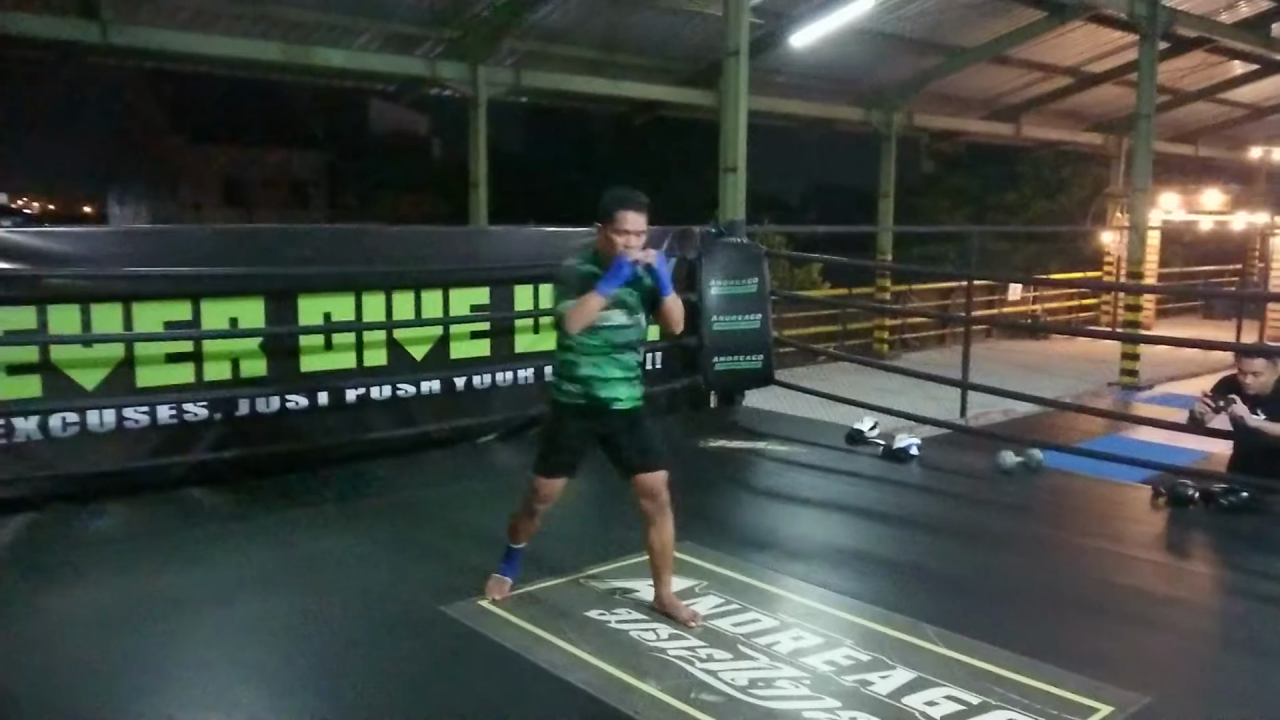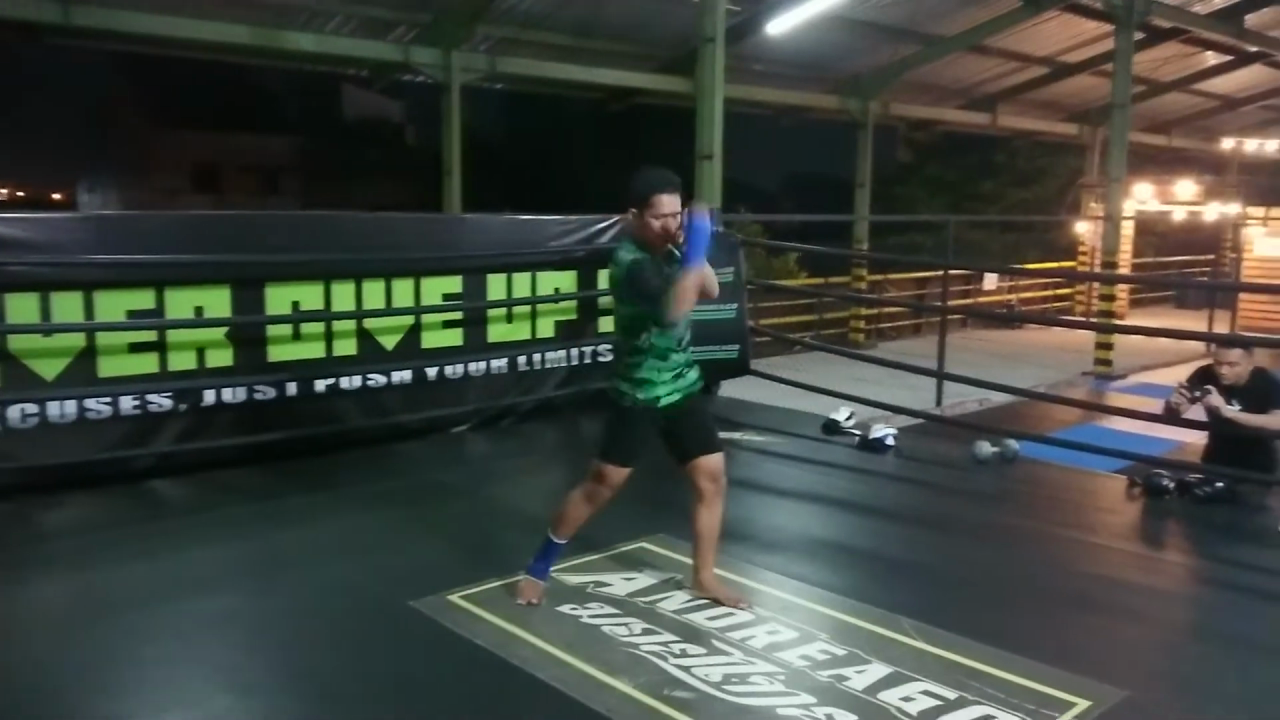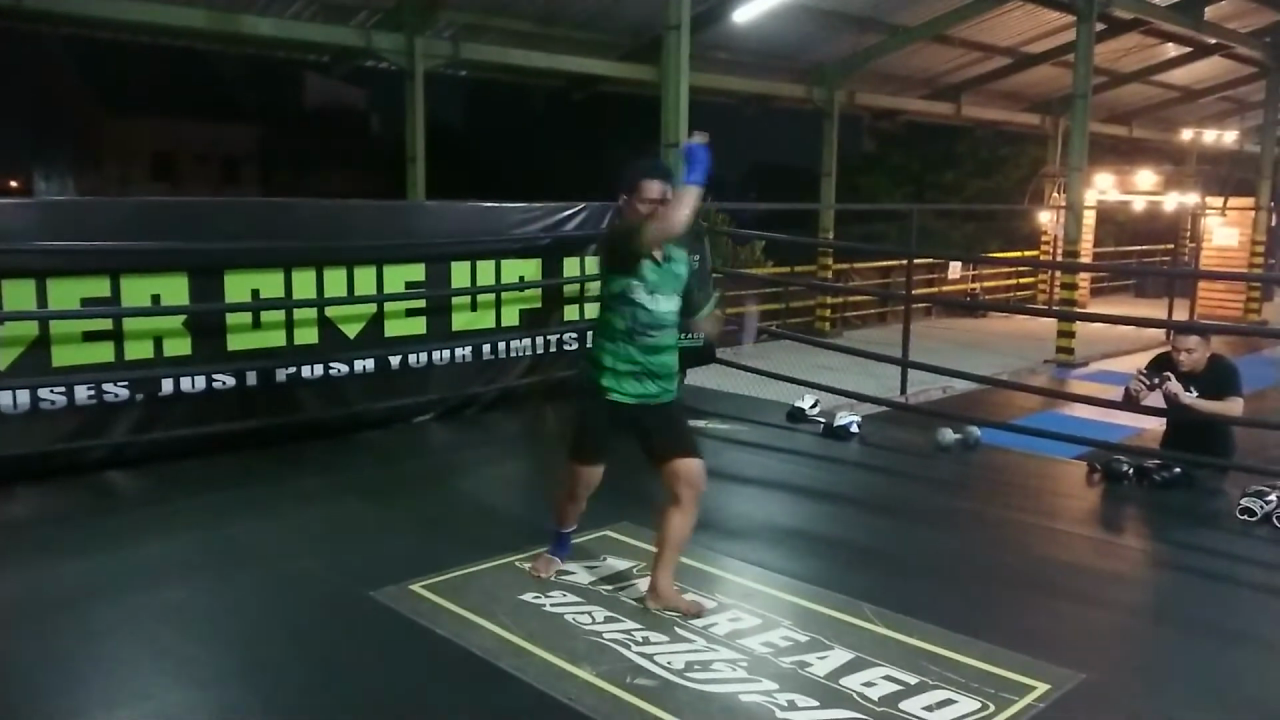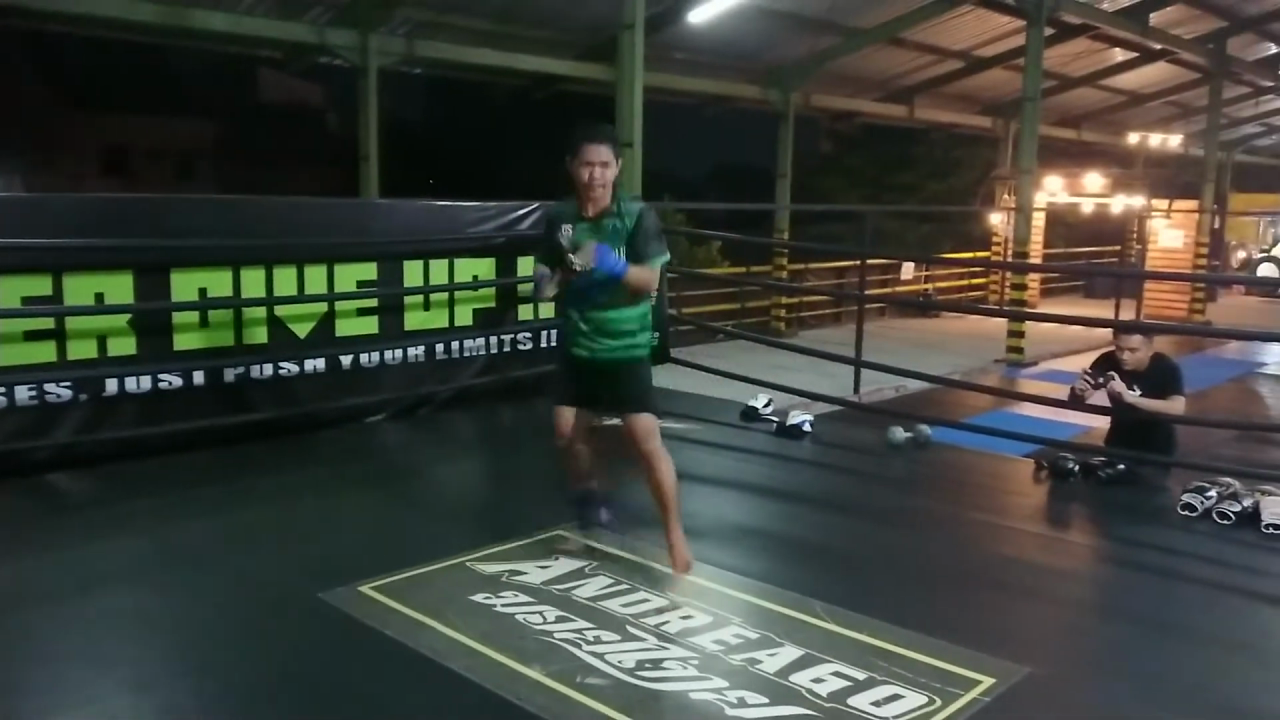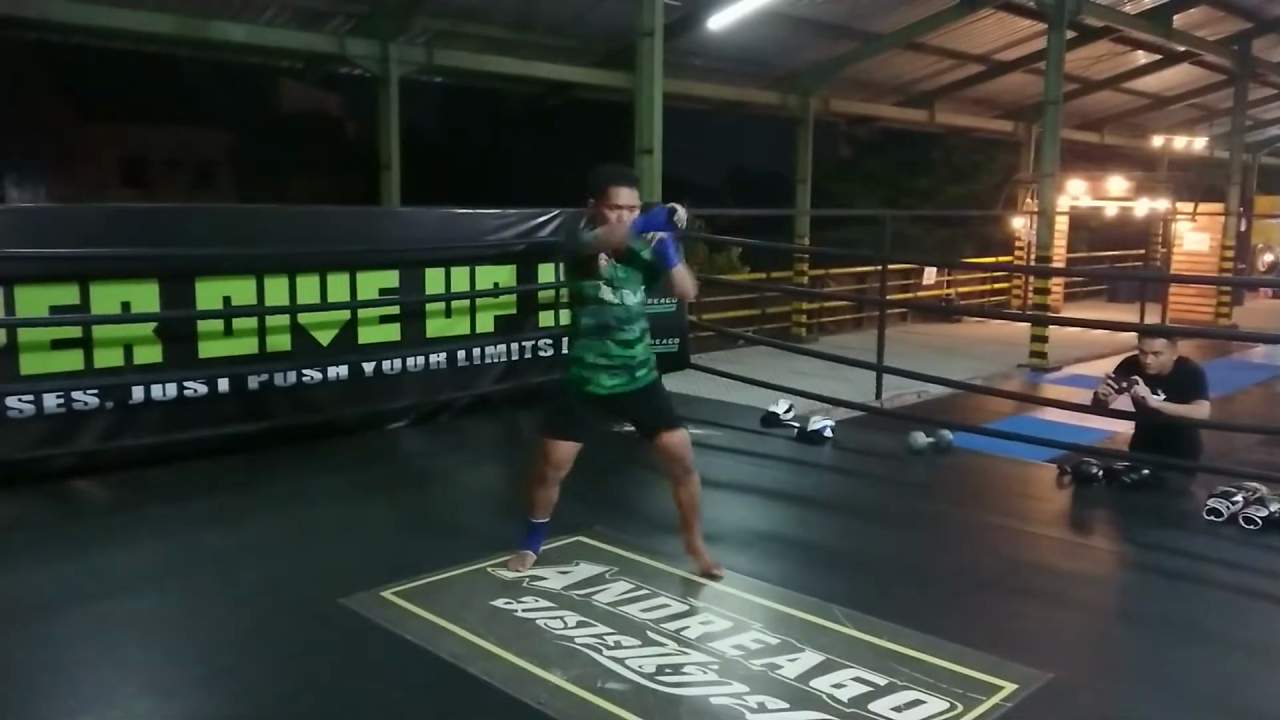
dt=1s
person 1, frame 1
left shoulder: (642, 274)
right shoulder: (576, 272)
left elbow: (675, 325)
right elbow: (571, 324)
left wrist: (663, 277)
right wrist: (613, 278)
left hip: (626, 406)
right hip: (576, 406)
left knee: (657, 497)
right knee: (541, 496)
left ankle: (664, 593)
right ankle: (508, 566)
person 1, frame 2
left shoulder: (670, 247)
right shoulder: (630, 264)
left elbow: (710, 291)
right elbow: (676, 311)
left wrist: (694, 246)
right wrist: (699, 242)
left hip: (684, 388)
right hip: (639, 397)
left knee: (712, 479)
right knee: (602, 485)
left ankle: (704, 577)
right ankle: (540, 565)
person 1, frame 3
left shoulder: (679, 260)
right shoulder: (618, 241)
left elbow: (700, 320)
right elbow: (661, 230)
right wrist: (695, 175)
left hip: (659, 395)
right hip: (608, 390)
left knee: (690, 485)
right knee: (583, 483)
left ankle: (662, 586)
right ankle: (559, 547)
person 1, frame 4
left shoulder: (638, 216)
right shoulder: (559, 218)
left elbow: (650, 280)
right elbow: (551, 270)
left wrist: (608, 264)
right wrist: (545, 279)
left hip: (625, 348)
right hip: (579, 346)
left knee: (645, 439)
right knee: (567, 434)
left ankle: (675, 534)
right ankle: (590, 505)
person 1, frame 5
left shoulder: (648, 246)
right shoulder: (579, 243)
left elbow: (688, 293)
right elbow: (603, 241)
left wrist: (668, 252)
right wrist: (653, 218)
left hip: (639, 379)
right hip: (586, 381)
left knee: (682, 459)
right knee: (550, 467)
left ankle: (695, 545)
right ankle: (532, 542)
